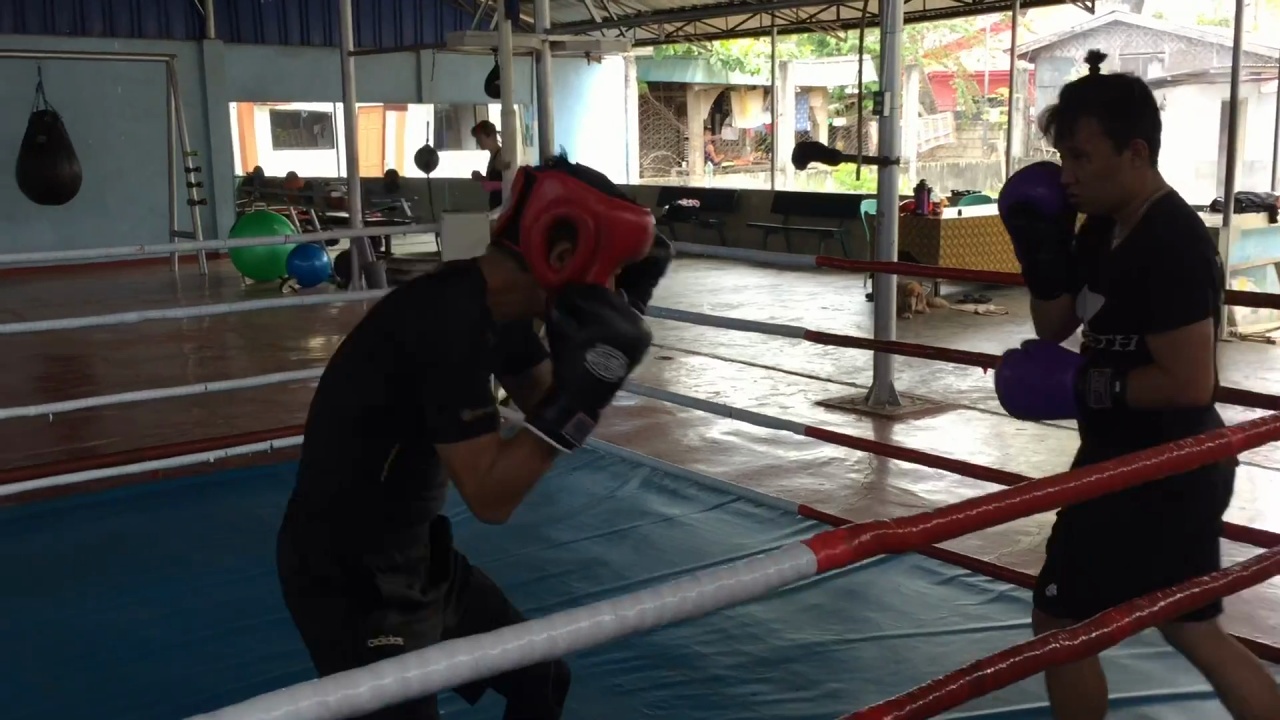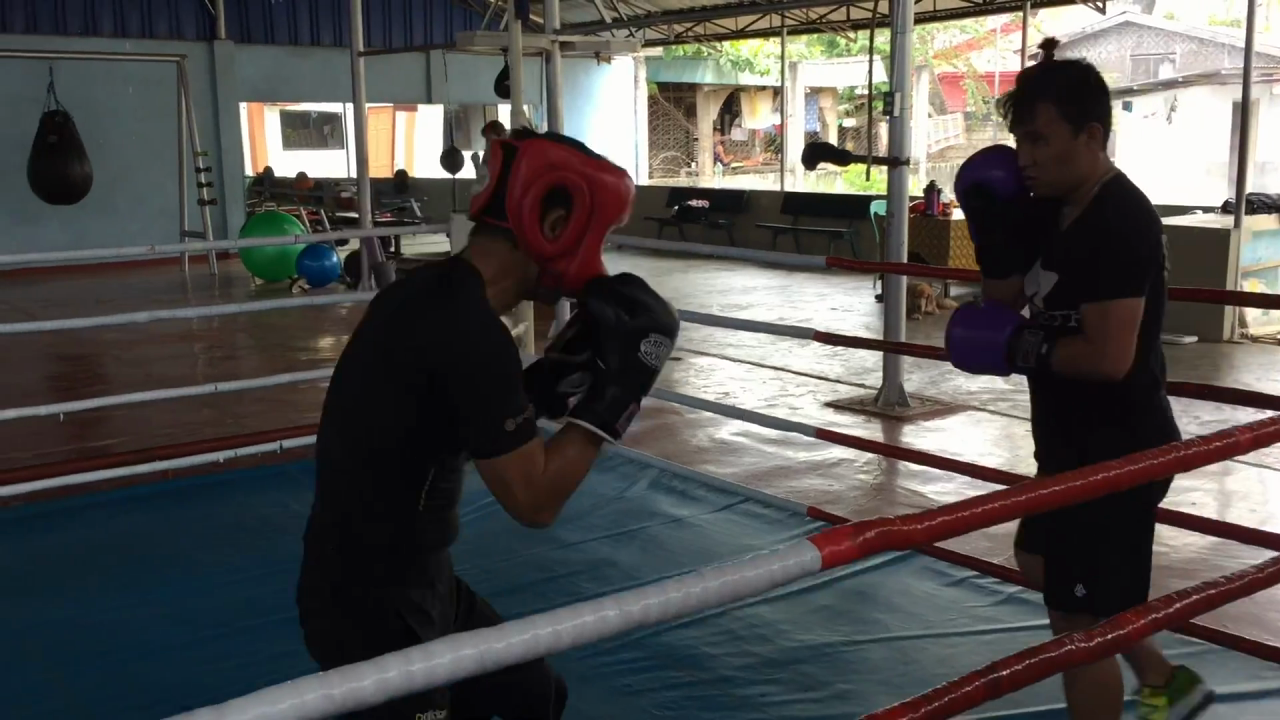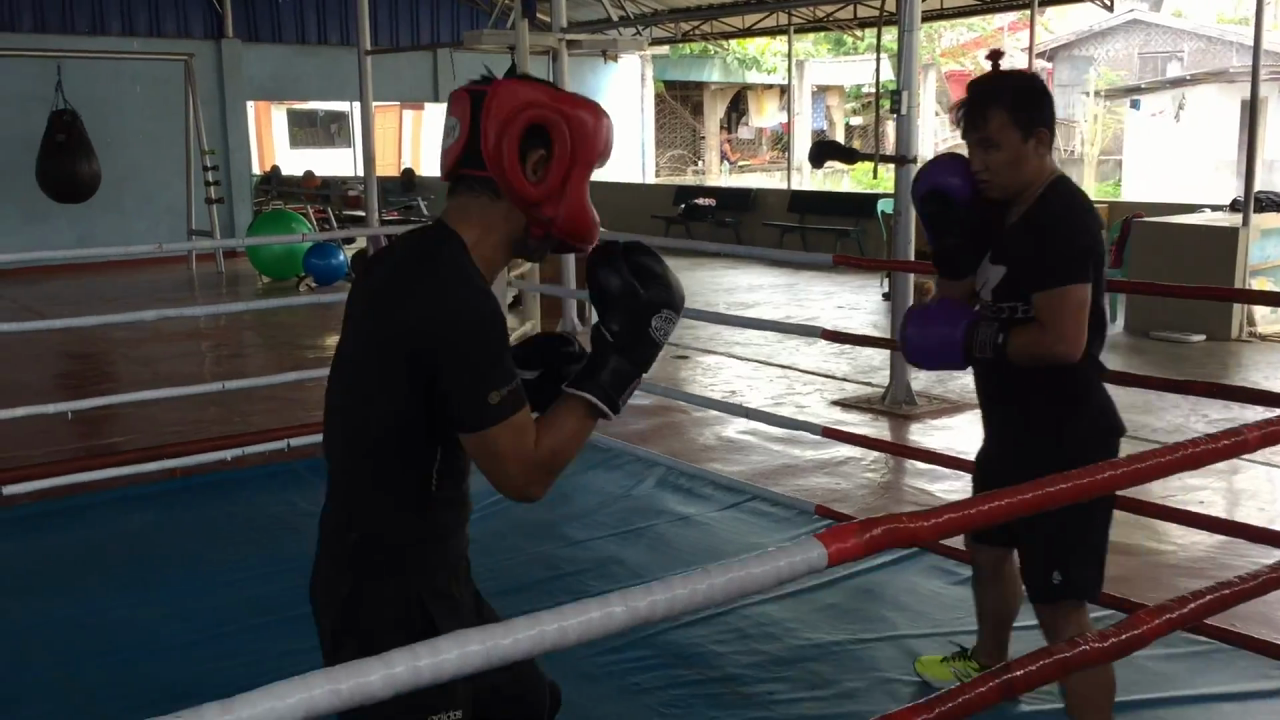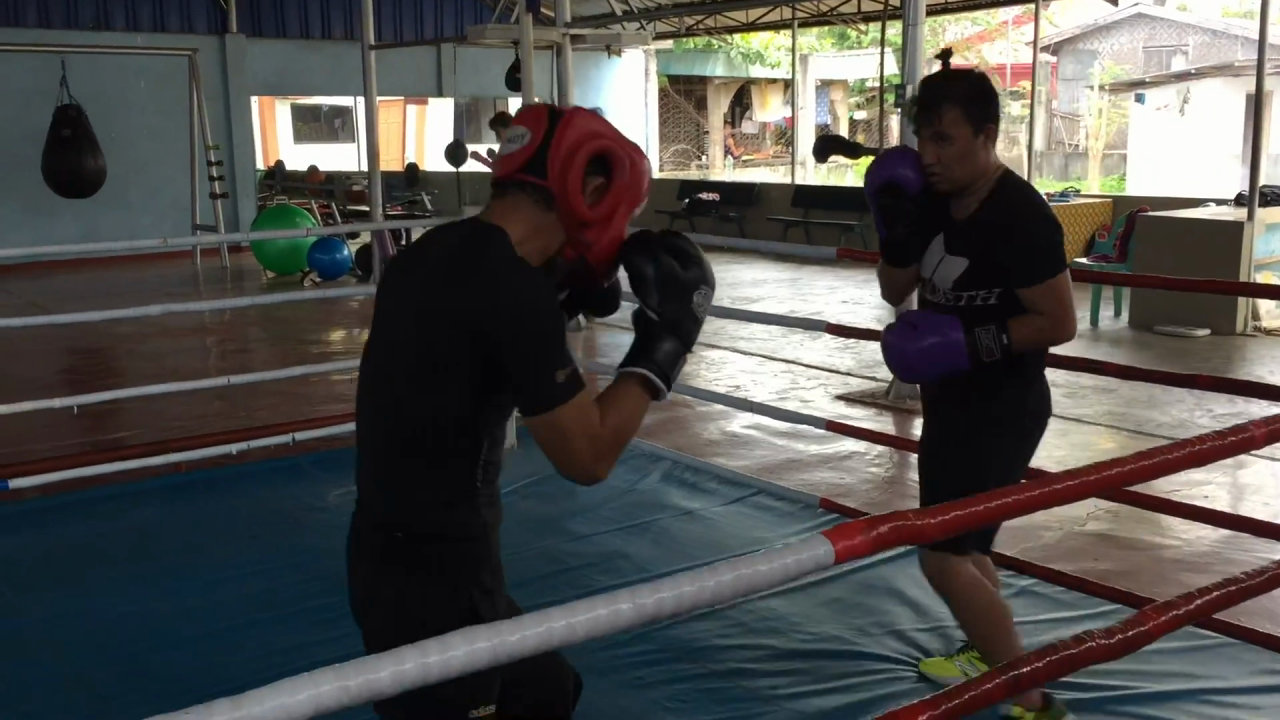
dt=0.2s
person 1, frame 1
left shoulder: (1171, 248)
right shoulder: (1104, 227)
left elbow: (1189, 384)
right elbow: (1055, 326)
left wrist: (1086, 388)
right wrist: (1041, 254)
left hip: (1153, 478)
right hip: (1179, 471)
left knee: (1057, 624)
right knee: (1193, 628)
person 1, frame 2
left shoulder: (1119, 226)
right shoulder: (1045, 206)
left elbow: (1109, 356)
right elbow: (1006, 302)
left wrist: (1019, 348)
right wrist: (994, 237)
left hip: (1119, 450)
right hip: (1079, 442)
left knee: (1082, 619)
right knee: (1038, 561)
person 1, frame 3
left shoulder: (1062, 221)
right shoulder: (998, 206)
left elbow: (1062, 342)
right elbow: (960, 302)
left wrist: (976, 341)
right wrist: (948, 239)
left hip: (1065, 437)
right hip: (1017, 428)
left knee: (1061, 608)
right knee: (984, 545)
right ankle: (989, 661)
person 1, frame 4
left shoulder: (1021, 216)
right shoulder: (934, 199)
left elbow: (1057, 322)
right elbow: (896, 291)
left wrist: (972, 344)
right wrist: (895, 232)
left hip: (1000, 409)
right hip: (952, 405)
left knee: (945, 554)
right knee: (952, 543)
right ankle: (988, 654)
person 2, frame 1
left shoulder: (488, 305)
right shoulder: (449, 323)
left elbow: (551, 398)
right elbow: (491, 497)
left wrist: (621, 308)
right wrist: (587, 390)
left hip: (406, 546)
right hip: (345, 564)
person 2, frame 2
left shoulder: (440, 293)
right shoulder: (466, 331)
right elbow: (533, 499)
left wrist: (558, 383)
right wrist: (622, 385)
left hip: (410, 579)
right hip: (374, 603)
person 2, frame 3
left shoulder: (415, 262)
right shoulder: (456, 300)
right elbow: (524, 473)
left wrist: (518, 376)
right wrist: (621, 358)
left hip: (420, 574)
right hip: (392, 597)
person 2, frame 4
left shoulder: (435, 255)
right shoulder: (511, 287)
right elbow: (585, 456)
right wrist: (666, 338)
left hip: (406, 558)
right hip: (429, 582)
